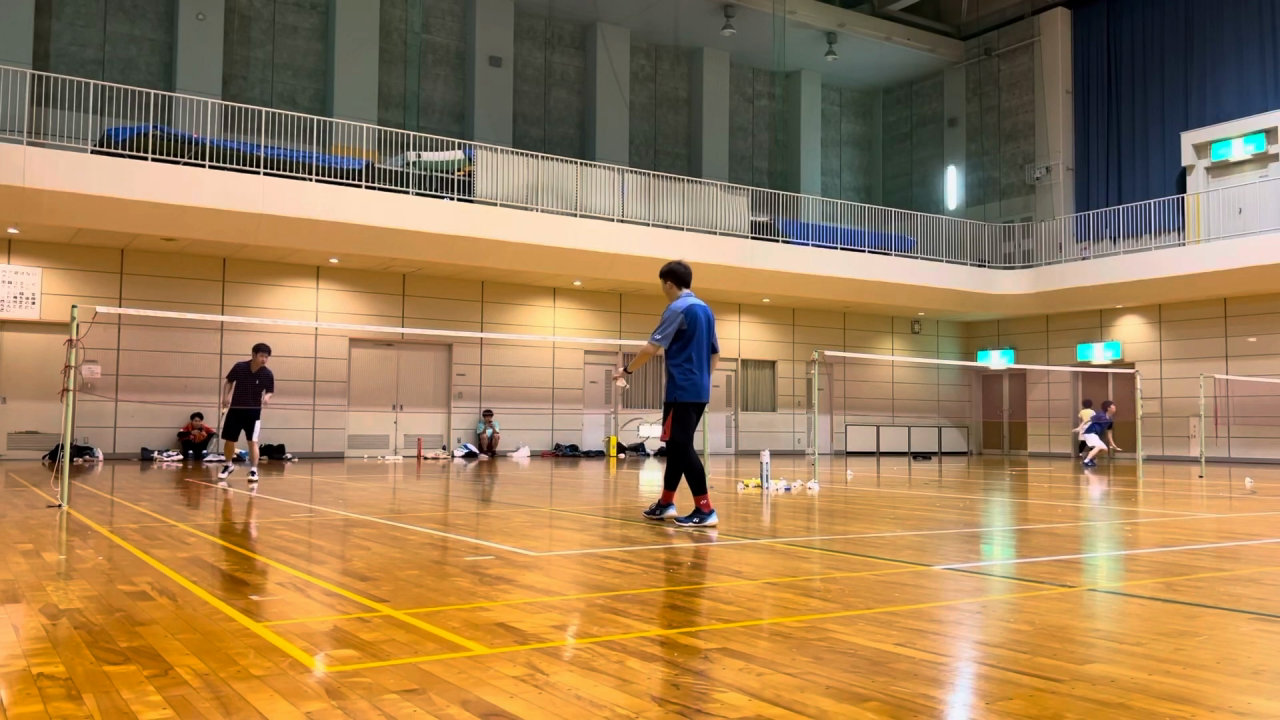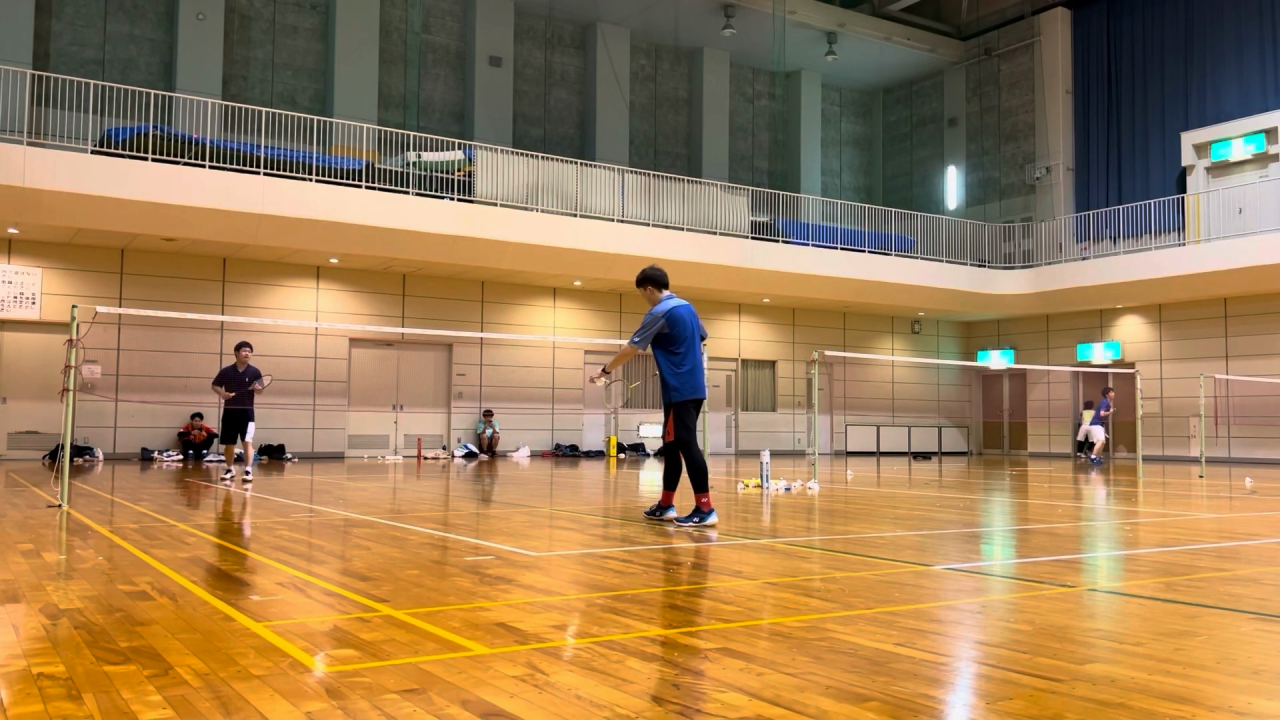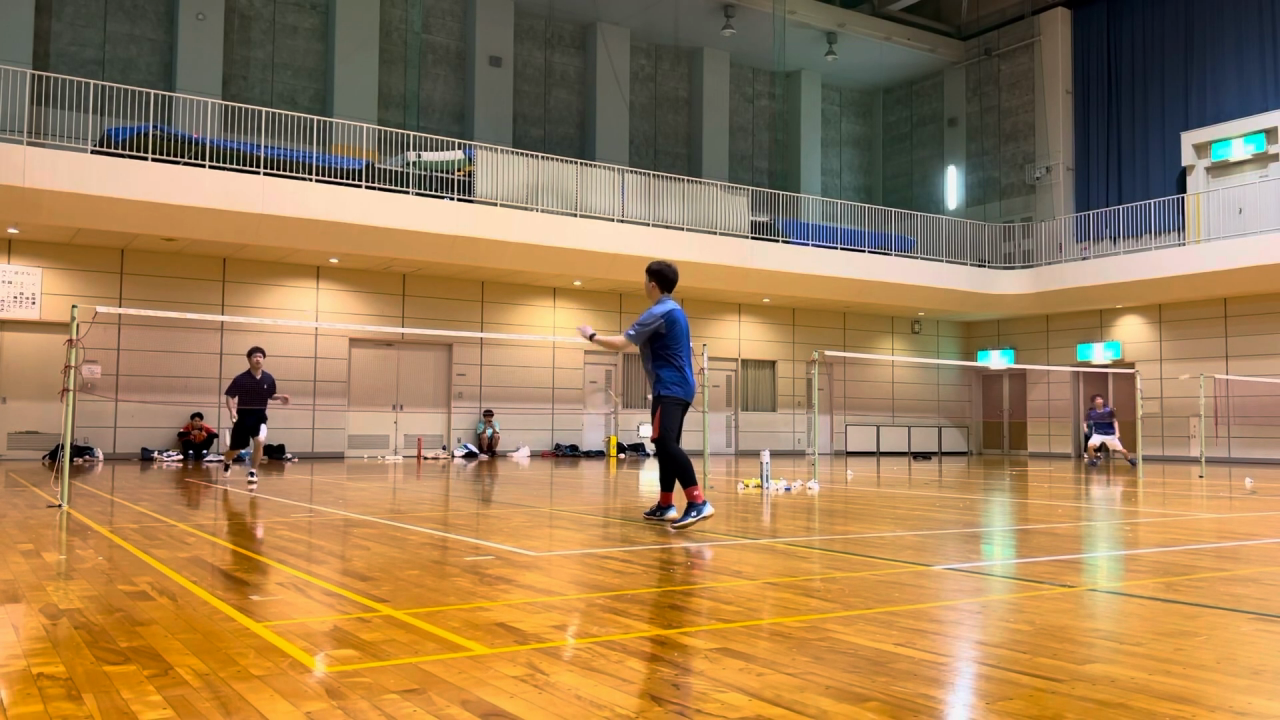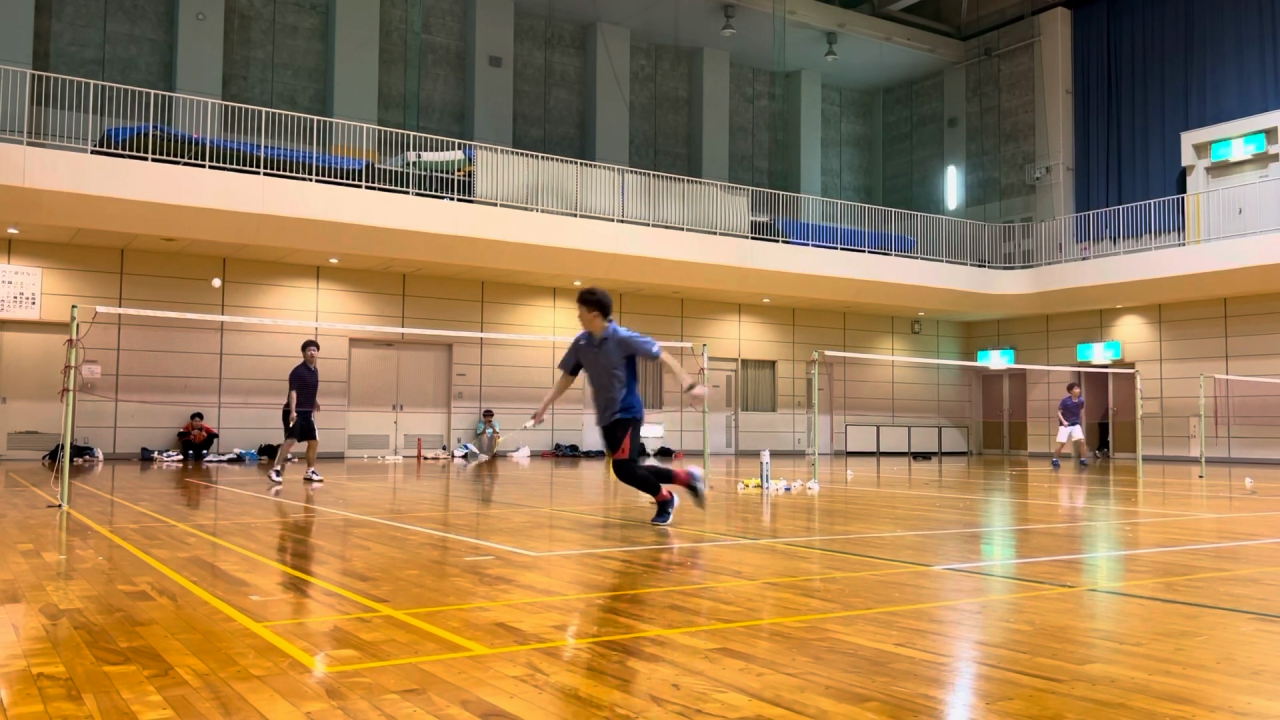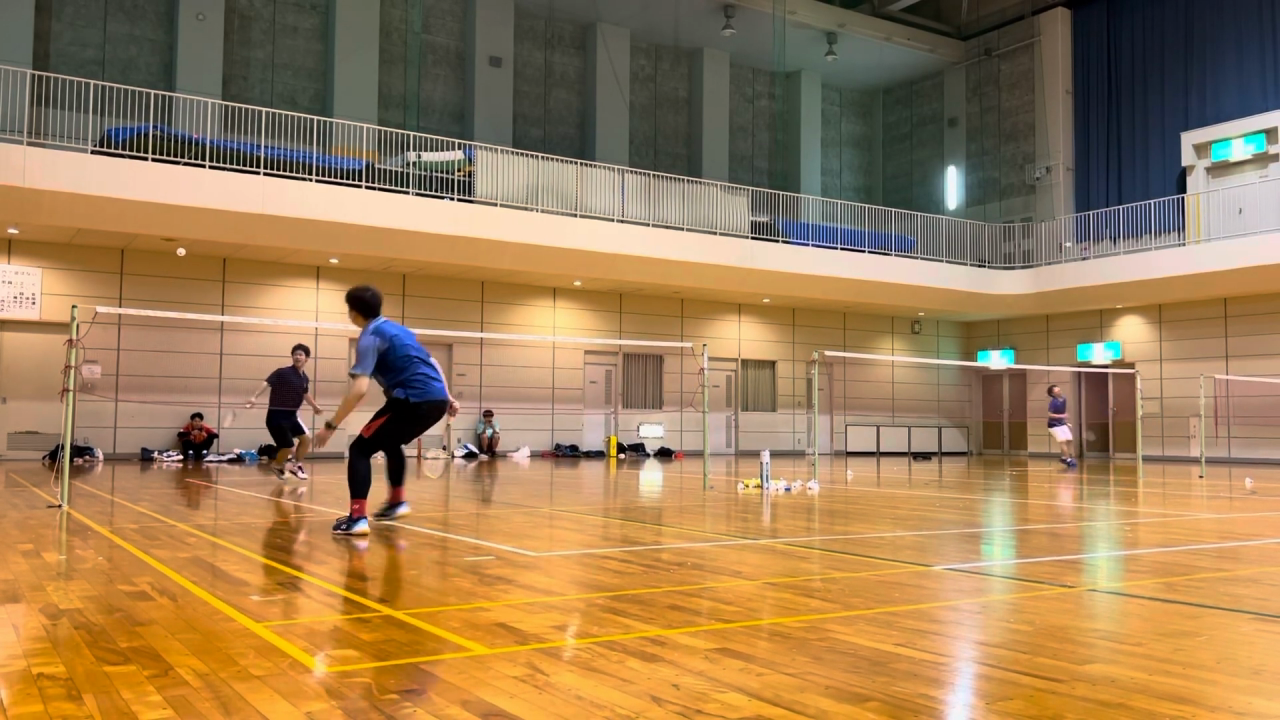
dt=1s
person 1, frame 1
left shoulder: (678, 309)
right shoulder: (705, 310)
left elbow: (652, 348)
right elbow: (714, 353)
left wrist: (627, 370)
left hip: (682, 390)
right hip: (699, 390)
left knee: (683, 447)
right knee: (676, 445)
left ankle: (705, 510)
right ankle: (666, 503)
person 1, frame 2
left shoulder: (660, 313)
right shoulder: (688, 307)
left elbow: (631, 349)
right elbow: (701, 337)
left wrist: (605, 370)
left hip: (679, 390)
right hip: (694, 387)
left knee: (686, 445)
right knee: (672, 445)
left ankle: (705, 509)
right ankle: (666, 505)
person 1, frame 3
left shoulder: (657, 313)
right shoulder: (675, 311)
left elbow: (622, 342)
left wrist: (592, 336)
left hip: (670, 388)
right hip: (680, 387)
left knee: (665, 443)
right knee: (666, 444)
left ankle: (697, 502)
right ankle: (665, 505)
person 1, frame 4
left shoulder: (624, 338)
right shoulder: (581, 343)
left elbow: (662, 356)
right elbow: (566, 377)
left wrist: (688, 384)
right wrist: (544, 406)
left hip: (626, 414)
right hip: (606, 417)
left knee: (624, 470)
right knee: (627, 469)
left ankle: (664, 499)
right ankle: (687, 477)
person 1, frame 5
left shoulder: (370, 337)
right shoulder: (398, 330)
left elbow: (359, 387)
right elbow: (432, 364)
left wrist: (331, 424)
right wrist: (448, 397)
left hip: (412, 401)
right hip: (437, 400)
left knee: (360, 450)
right knee: (391, 443)
left ankle: (357, 518)
right ankle: (396, 501)
